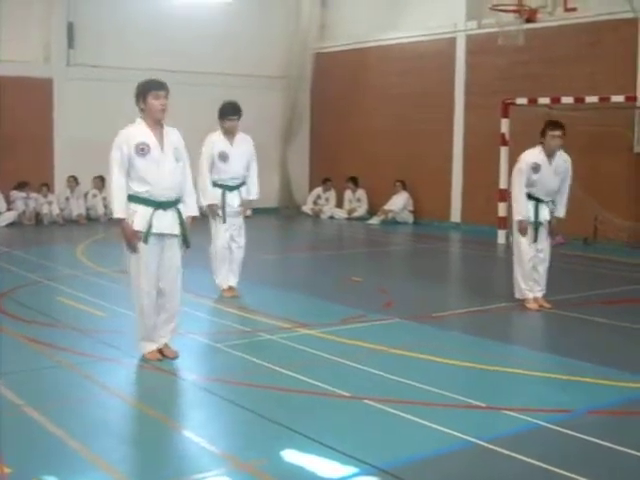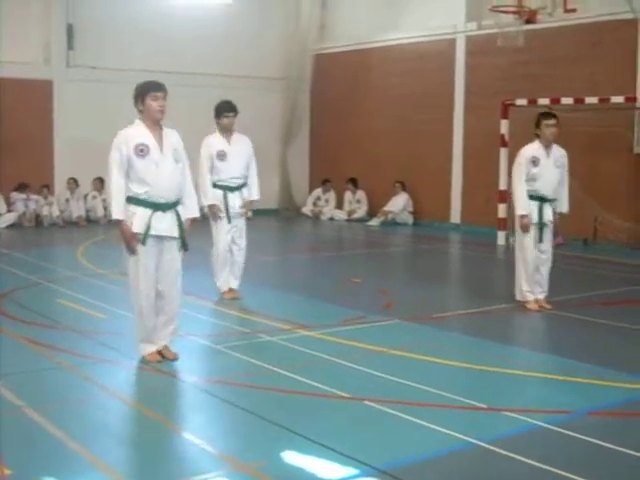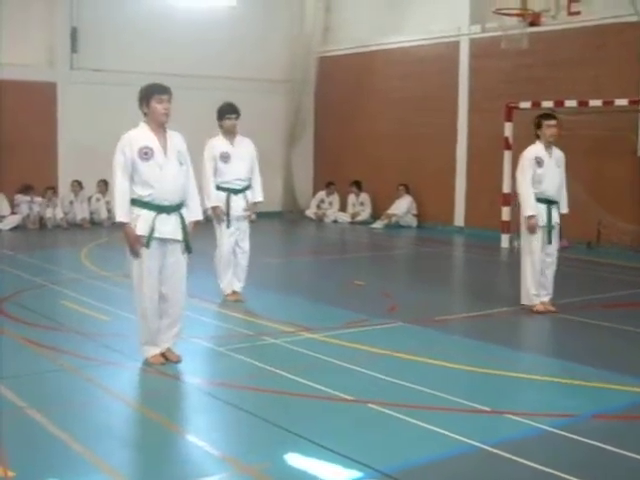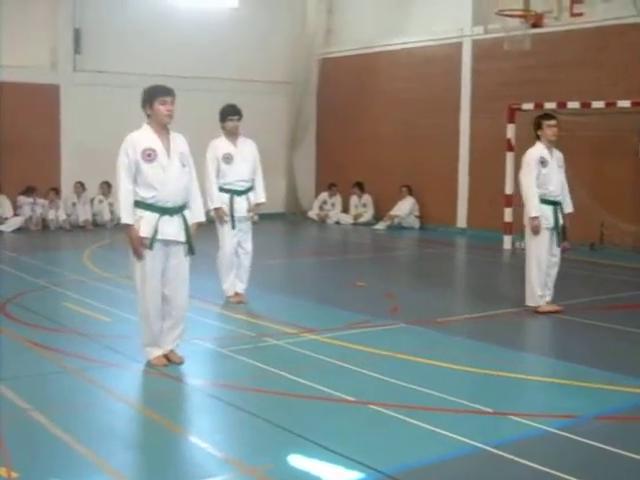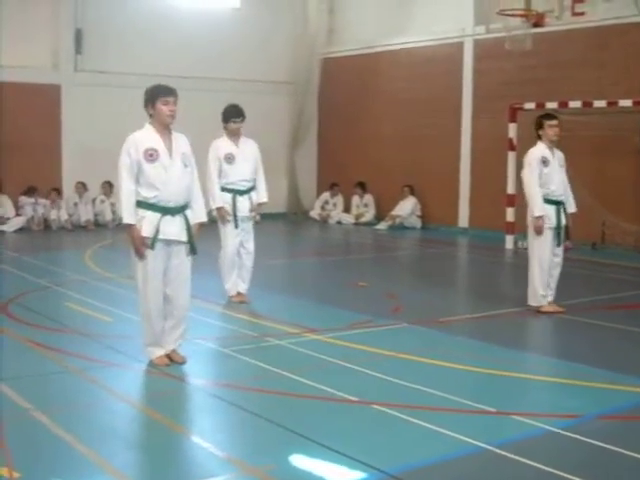
dt=0.2s
person 1, frame 1
left shoulder: (174, 135)
right shoulder: (128, 136)
left elbow: (185, 176)
right elbow: (118, 179)
left wrist: (189, 215)
right wrist: (124, 221)
left hip: (172, 218)
right hip: (143, 218)
left knee: (171, 285)
right knee: (146, 286)
left ankle: (164, 340)
right ankle: (149, 343)
person 1, frame 2
left shoulder: (173, 137)
right shoulder: (126, 137)
left elbow: (185, 178)
right elbow: (117, 180)
left wrist: (188, 217)
right wrist: (122, 223)
left hip: (171, 219)
right hip: (142, 220)
left knee: (171, 287)
right knee: (145, 288)
left ankle: (163, 341)
right ankle: (148, 344)
person 1, frame 3
left shoulder: (178, 140)
right shoulder: (131, 140)
left elbow: (188, 180)
right elbow: (121, 183)
left wrist: (192, 220)
right wrist: (126, 226)
left hip: (175, 222)
right hip: (146, 222)
left knee: (175, 289)
right knee: (148, 289)
left ankle: (167, 343)
right ankle: (151, 346)
person 1, frame 4
left shoulder: (180, 142)
right shoulder: (134, 141)
left elbow: (191, 183)
right elbow: (125, 185)
left wrist: (194, 221)
right wrist: (130, 227)
left hip: (178, 223)
right hip: (149, 224)
left knee: (178, 291)
right knee: (151, 291)
left ankle: (169, 345)
right ankle: (154, 348)
person 1, frame 5
left shoulder: (182, 141)
right shoulder: (136, 141)
left elbow: (193, 183)
right elbow: (127, 185)
left wrist: (196, 222)
right wrist: (132, 227)
left hip: (180, 223)
right hip: (150, 224)
left knee: (179, 291)
right knee: (152, 291)
left ankle: (172, 345)
right ankle: (156, 348)
person 2, frame 1
left shoulder: (247, 141)
right shoulder: (212, 141)
left elbow: (252, 170)
right elbow: (204, 173)
left wrist: (249, 198)
right wrist: (209, 202)
left hip: (239, 196)
right hip: (219, 196)
left knee: (238, 242)
right knee: (220, 242)
left ankle: (232, 283)
right ankle: (224, 284)
person 2, frame 2
left shoulder: (245, 141)
right shoulder: (210, 142)
left elbow: (252, 170)
right elbow: (204, 174)
left wrist: (251, 199)
right wrist: (210, 203)
left hip: (240, 197)
right hip: (220, 197)
left knee: (239, 244)
right knee: (222, 244)
left ankle: (233, 285)
right ankle: (224, 286)
person 2, frame 3
left shoulder: (248, 144)
right shoulder: (213, 145)
left elbow: (255, 173)
right elbow: (208, 176)
left wrist: (255, 201)
right wrist: (213, 205)
left hip: (244, 200)
right hip: (223, 200)
left knee: (243, 247)
right knee: (225, 246)
left ankle: (237, 287)
right ankle: (227, 288)
person 2, frame 4
left shoulder: (250, 145)
right shoulder: (215, 146)
left elbow: (257, 174)
right elbow: (211, 178)
left wrist: (257, 201)
right wrist: (216, 206)
left hip: (246, 201)
right hip: (226, 201)
left knee: (245, 248)
right knee: (227, 248)
left ankle: (240, 288)
right ankle: (230, 290)
person 2, frame 5
left shoulder: (251, 145)
right shoulder: (217, 146)
left elbow: (259, 173)
right elbow: (213, 178)
left wrist: (259, 201)
right wrist: (218, 206)
left hip: (248, 201)
right hip: (228, 201)
left knee: (247, 248)
right knee: (230, 247)
left ankle: (242, 288)
right ankle: (232, 290)
person 3, frame 1
left shoulder: (565, 160)
right shoulder: (528, 158)
left elbow: (563, 190)
right elbow: (517, 188)
left wrist: (557, 216)
right wrist: (521, 218)
left hip: (545, 209)
right hip: (527, 207)
left knee: (543, 254)
right knee: (526, 253)
left ankle: (538, 294)
right ankle: (527, 295)
person 3, frame 2
left shoulder: (561, 154)
right shoulder: (527, 152)
left elbow: (563, 184)
right elbow: (518, 184)
left wrist: (560, 211)
right wrist: (522, 214)
left hip: (548, 208)
right hip: (530, 208)
left knee: (545, 255)
right knee: (528, 254)
left ankle: (539, 295)
right ankle: (527, 296)
person 3, frame 3
left shoulder: (559, 155)
right shoulder: (530, 153)
left elbow: (562, 185)
right elbow: (524, 185)
left wrist: (562, 212)
right wrist: (530, 215)
left hip: (552, 211)
right hip: (535, 210)
left knee: (550, 257)
right knee: (534, 256)
left ankle: (544, 298)
right ankle: (533, 299)
person 3, frame 4
left shoulder: (559, 156)
right shoulder: (533, 154)
left elbow: (563, 185)
right elbow: (528, 186)
left wrist: (566, 212)
right wrist: (534, 216)
left hip: (555, 211)
right hip: (540, 212)
left knee: (553, 258)
right knee: (539, 257)
left ankle: (546, 298)
right ankle: (537, 301)
person 3, frame 5
left shoulder: (559, 156)
right shoulder: (534, 154)
left elbow: (565, 184)
right elbow: (531, 187)
left wrist: (569, 212)
right wrist: (538, 216)
left hip: (558, 211)
right hip: (542, 211)
left knee: (556, 258)
right knee: (541, 257)
left ankle: (548, 298)
right ankle: (539, 301)
